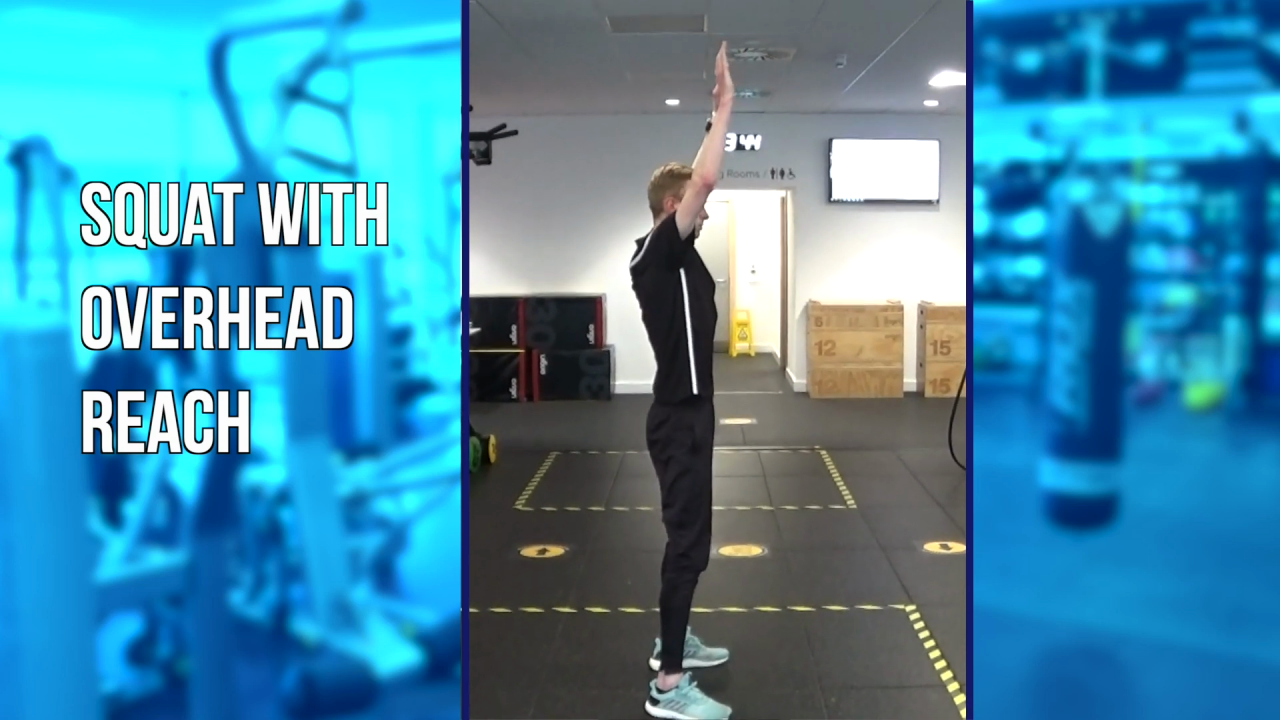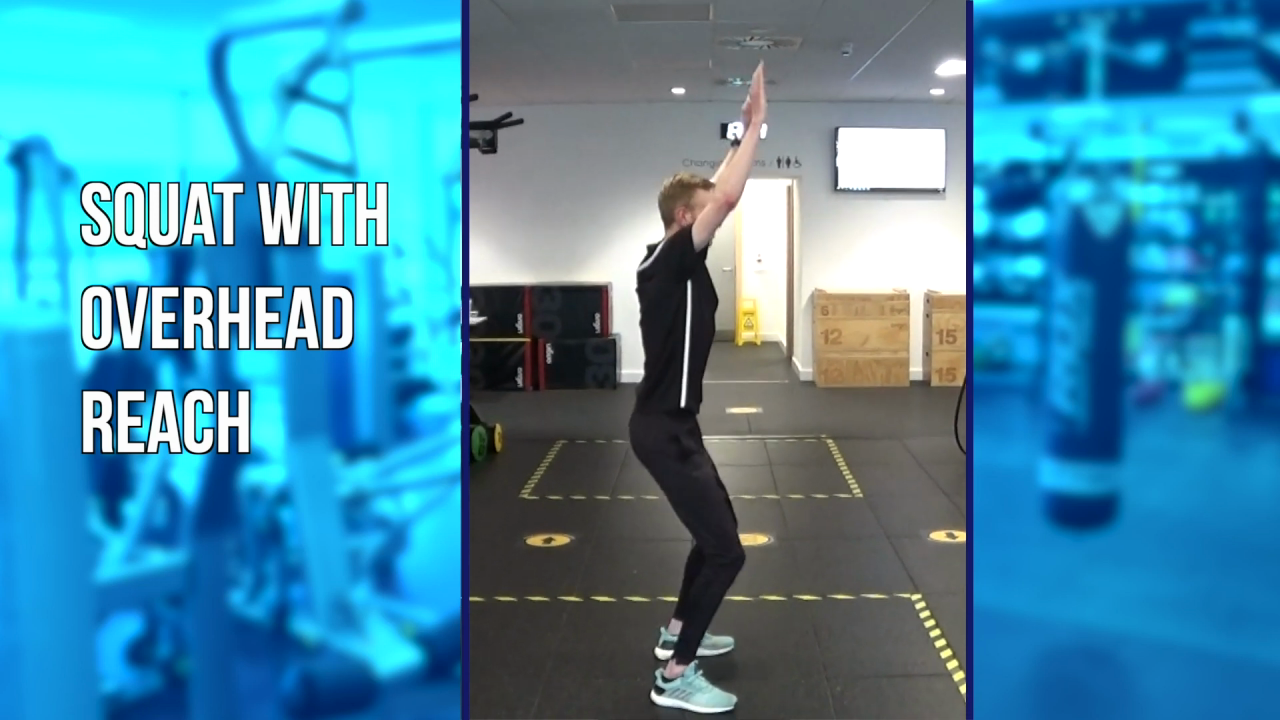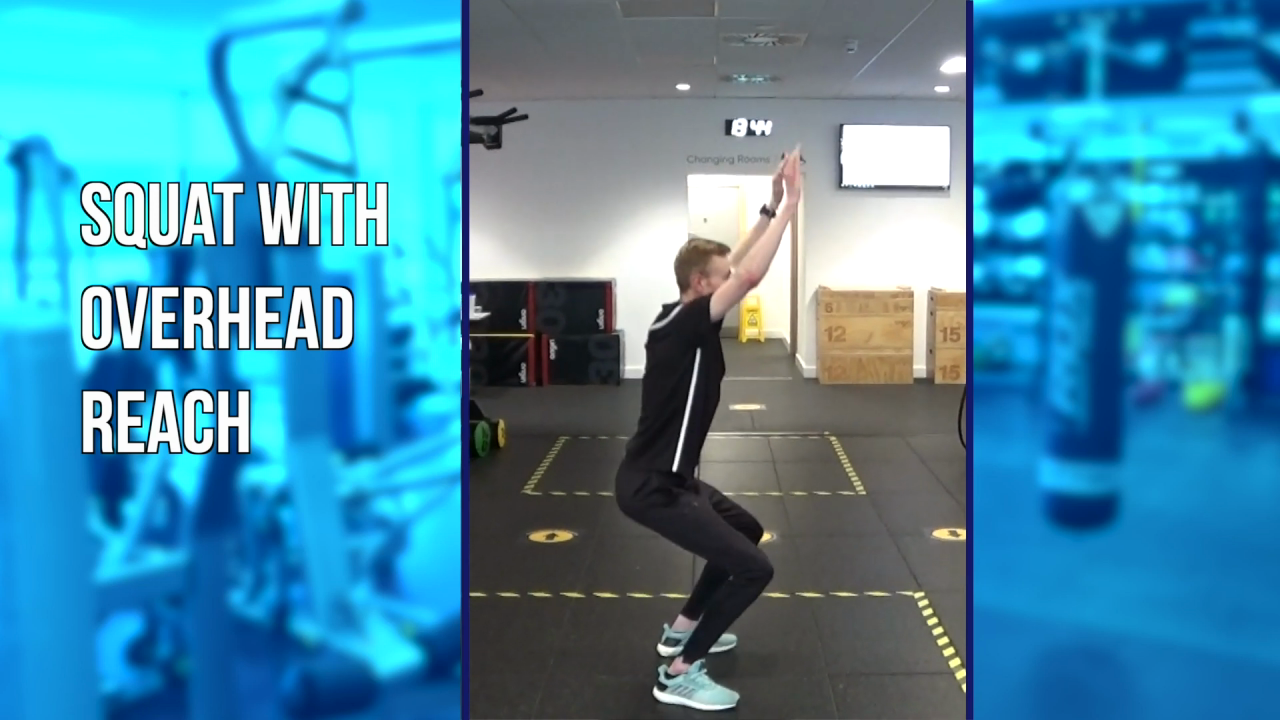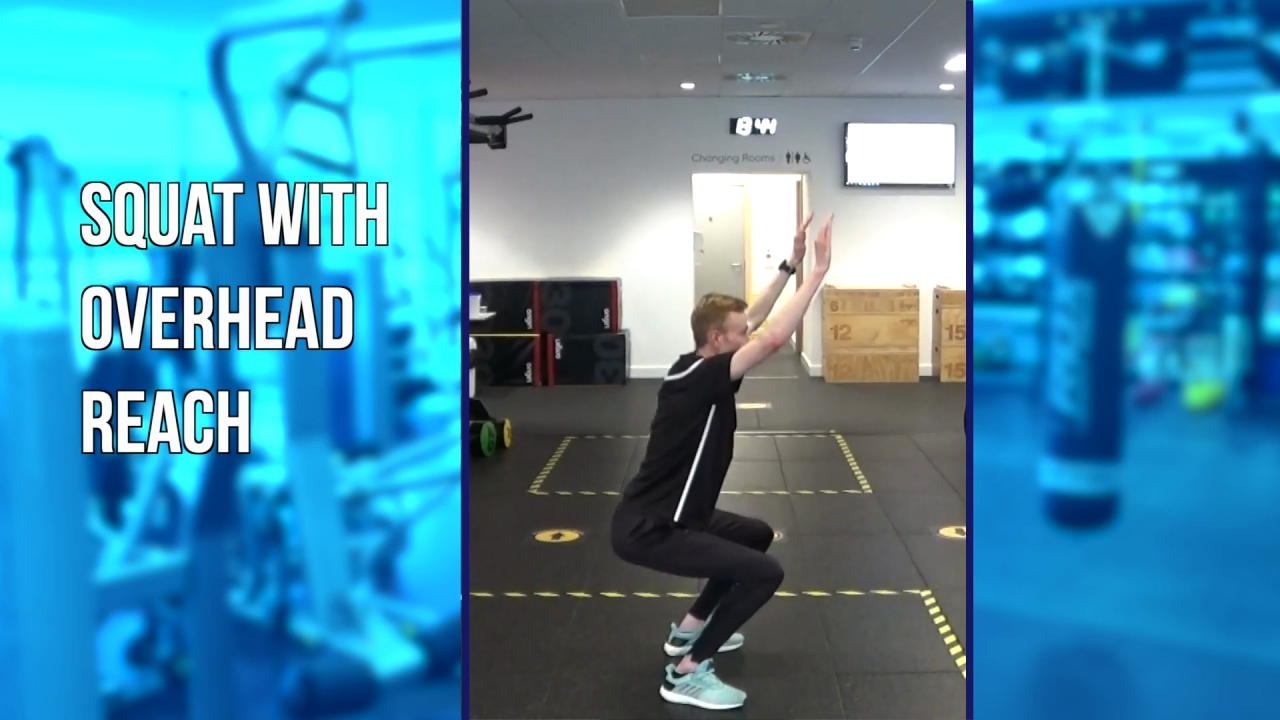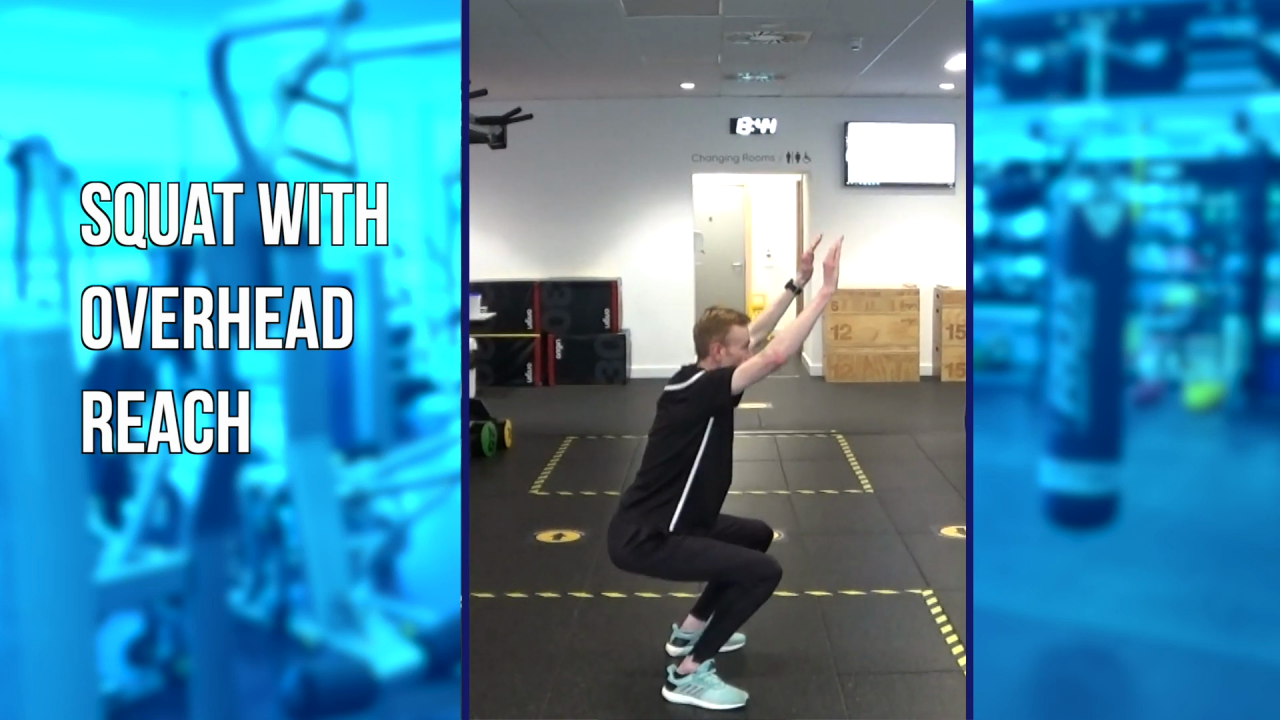
dt=0.4s
person 1, frame 1
left shoulder: (666, 254)
right shoulder: (659, 252)
left elbow: (698, 180)
right elbow: (705, 180)
left wrist: (716, 118)
right wrist: (725, 111)
left hip: (683, 411)
right hip: (680, 417)
left knee: (688, 539)
right knee: (689, 546)
left ankle: (672, 641)
person 1, frame 2
left shoulder: (671, 261)
right shoulder: (671, 259)
left elbow: (717, 196)
right elbow: (725, 199)
left wrist: (743, 138)
right wrist: (755, 131)
left hip: (673, 424)
right hip: (664, 430)
left knee: (716, 531)
right knee: (724, 548)
left ankle: (679, 628)
person 1, frame 3
left shoulder: (683, 319)
right shoulder: (685, 323)
left elbow: (741, 265)
right elbow: (750, 274)
left wrist: (772, 208)
right wrist: (788, 206)
left hip: (665, 476)
right hip: (651, 488)
left knee: (746, 530)
right knee: (753, 567)
left ankle: (683, 626)
right ankle: (679, 673)
person 1, frame 4
left shoulder: (697, 369)
right shoulder: (702, 380)
left elbow: (756, 319)
right elbow: (774, 339)
left wrist: (791, 264)
right wrist: (818, 272)
left hip: (660, 518)
right hip: (646, 532)
left knee: (757, 536)
right knee: (764, 572)
left ankle: (689, 627)
right ankle: (686, 672)
person 1, frame 5
left shoulder: (698, 381)
right shoulder: (701, 390)
left elbow: (759, 339)
right elbow: (775, 357)
left wrist: (797, 283)
right wrist: (825, 290)
left hip: (660, 523)
right hip: (643, 540)
left knee: (758, 537)
right knee: (762, 571)
left ankle: (691, 629)
right ankle: (688, 673)
